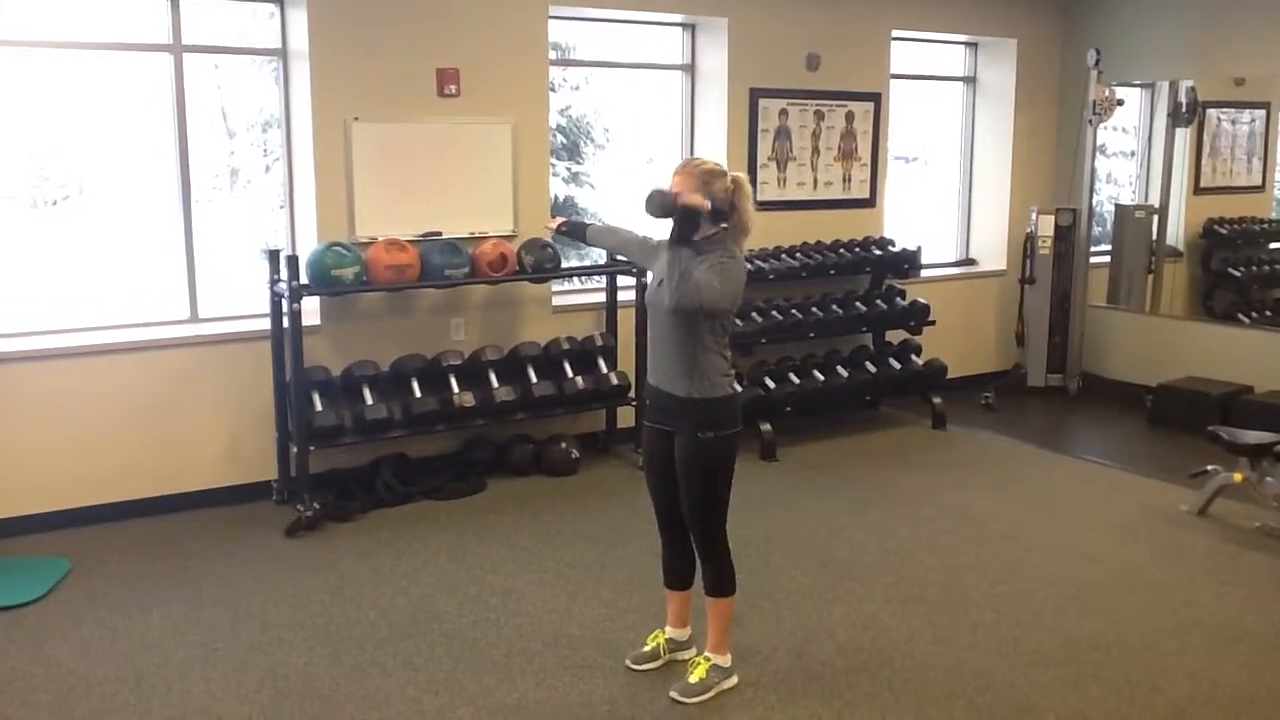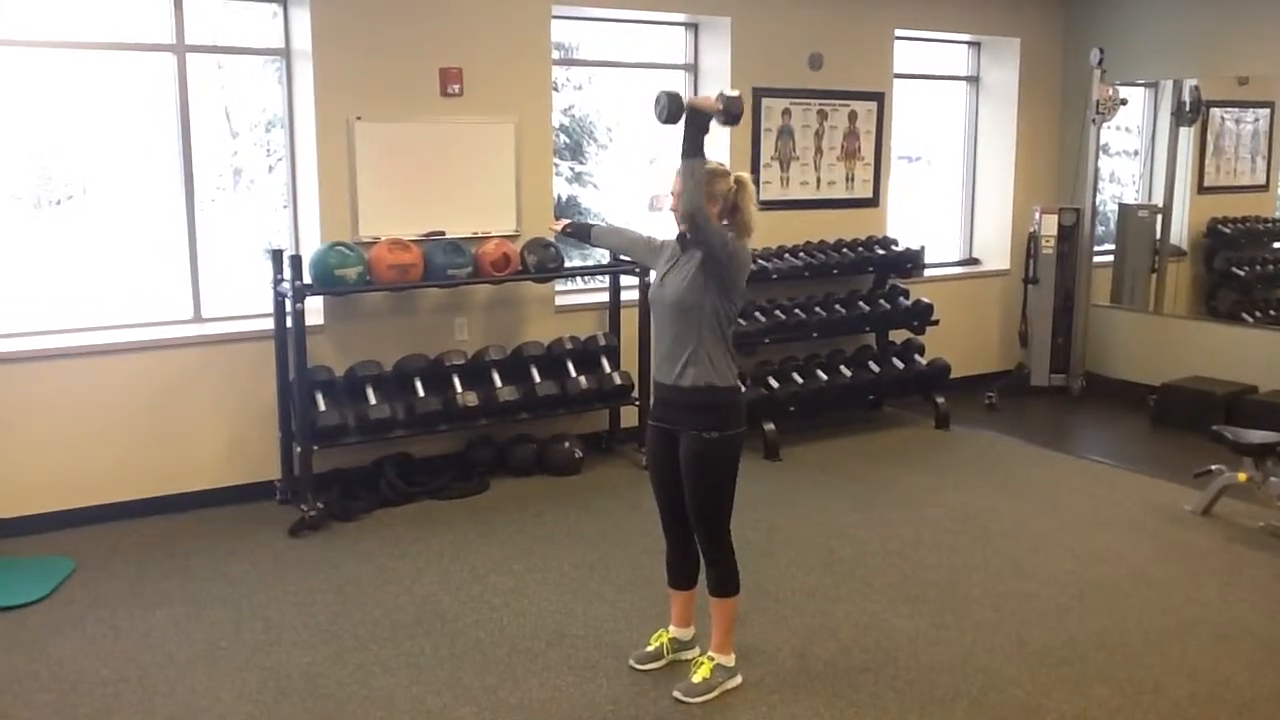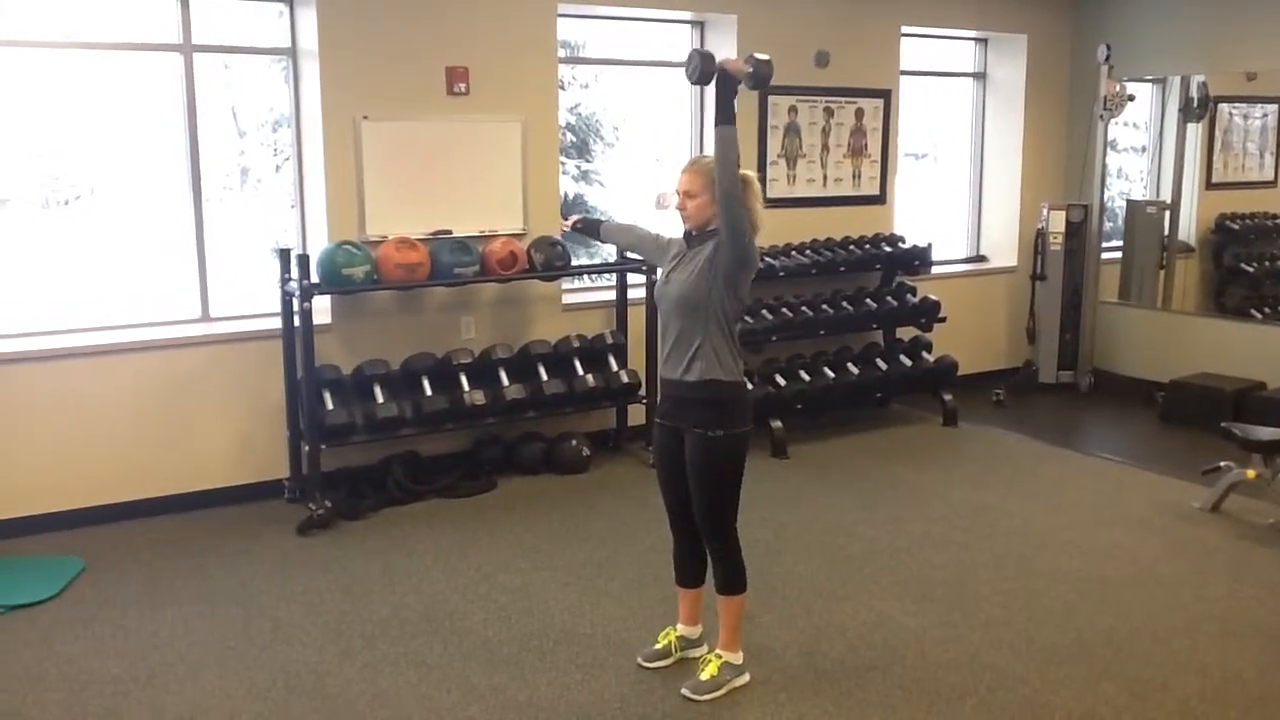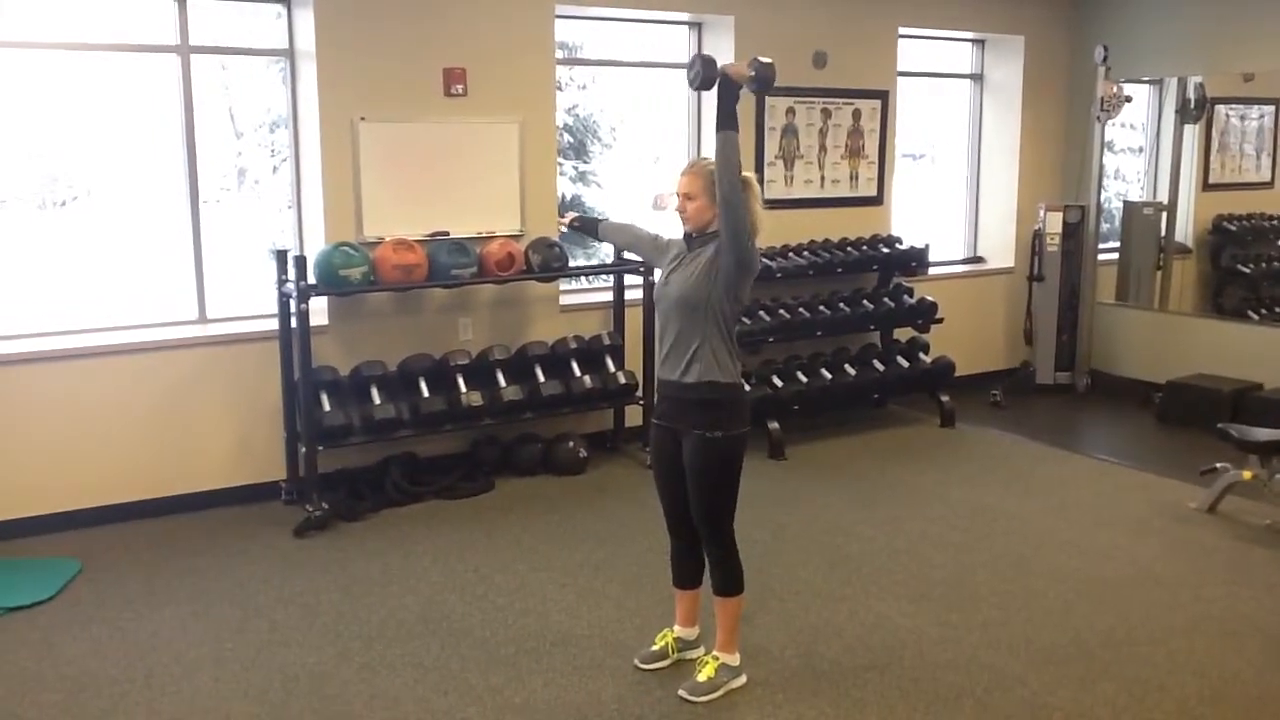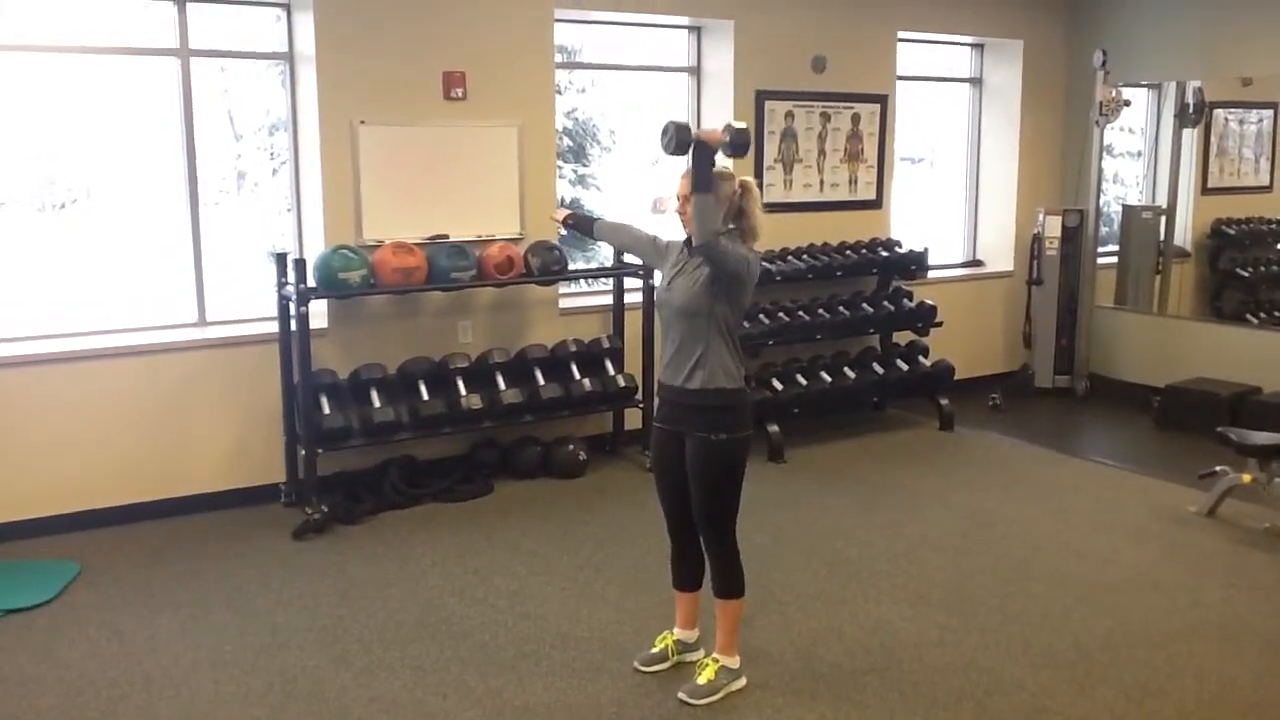
dt=0.5s
person 1, frame 1
left shoulder: (724, 264)
right shoulder: (668, 250)
left elbow: (682, 298)
right elbow: (621, 239)
left wrist: (686, 226)
right wrist: (569, 227)
left hip: (706, 416)
right hip: (661, 407)
left knee: (707, 534)
right knee: (671, 530)
left ankle: (719, 659)
right ankle: (675, 635)
person 1, frame 2
left shoulder: (727, 256)
right shoulder: (673, 251)
left elbow: (697, 208)
right elbow: (625, 239)
left wrist: (696, 130)
right wrist: (574, 229)
left hip: (711, 413)
right hip: (666, 406)
left knee: (711, 535)
right knee: (675, 530)
left ankle: (723, 660)
right ankle: (679, 634)
person 1, frame 3
left shoulder: (733, 253)
right shoulder: (677, 250)
left elbow: (731, 182)
right elbow: (631, 236)
left wrist: (726, 98)
right wrist: (582, 224)
left hip: (716, 409)
right hip: (673, 405)
left knee: (717, 533)
right knee: (683, 529)
left ankle: (730, 657)
right ankle: (687, 633)
person 1, frame 4
left shoulder: (734, 255)
right shoulder: (677, 250)
left elbow: (731, 190)
right elbow: (629, 235)
left wrist: (728, 101)
right wrist: (581, 223)
left hip: (714, 411)
right hip: (670, 407)
left knee: (714, 535)
right knee: (680, 530)
left ankle: (728, 660)
right ankle: (684, 635)
person 1, frame 5
left shoulder: (737, 260)
right shoulder: (676, 253)
left elbow: (709, 237)
right elbow: (628, 235)
left wrist: (705, 161)
right wrist: (576, 221)
left hip: (718, 414)
right hip: (672, 408)
left knee: (717, 537)
right knee: (680, 532)
left ankle: (727, 660)
right ankle: (684, 635)
